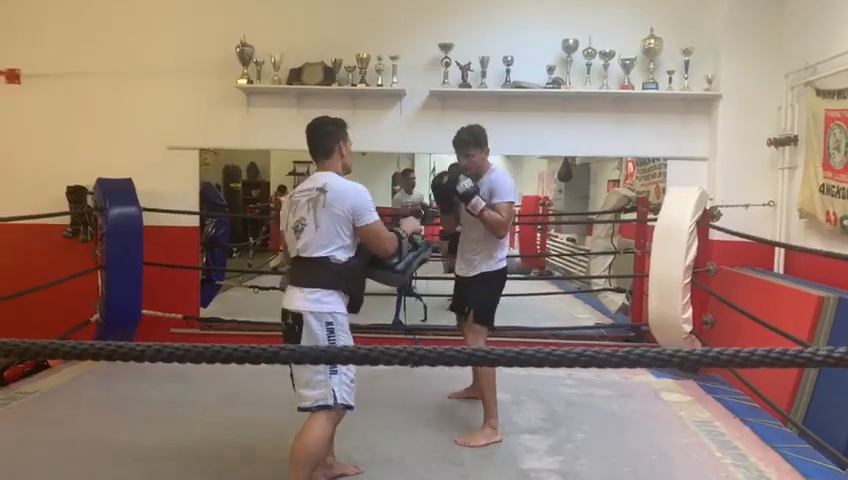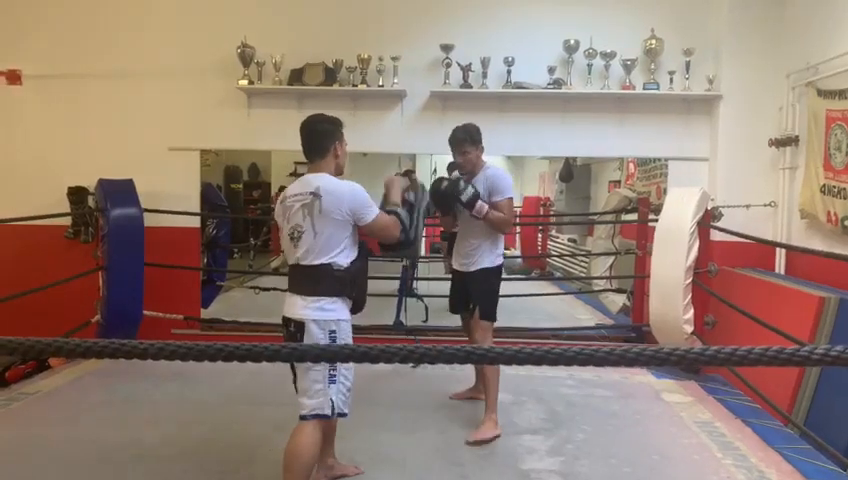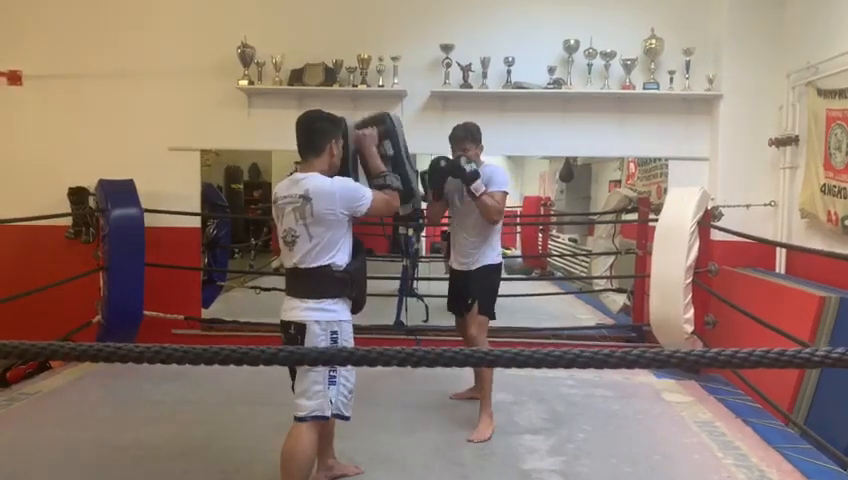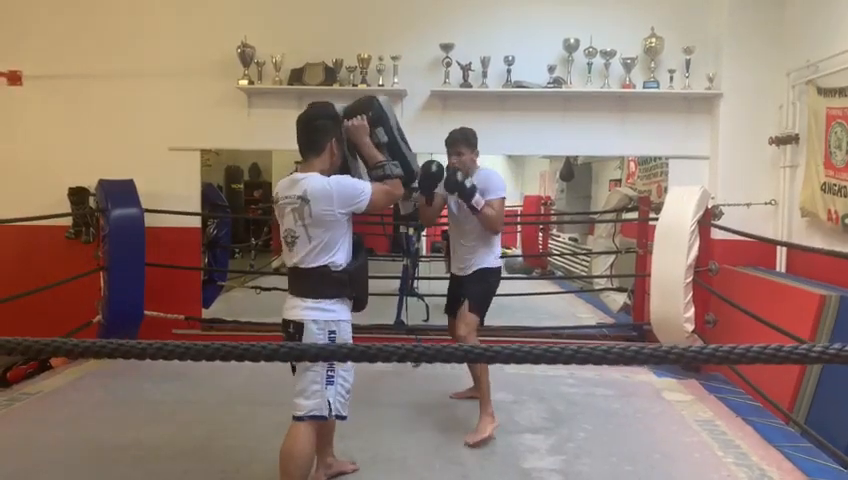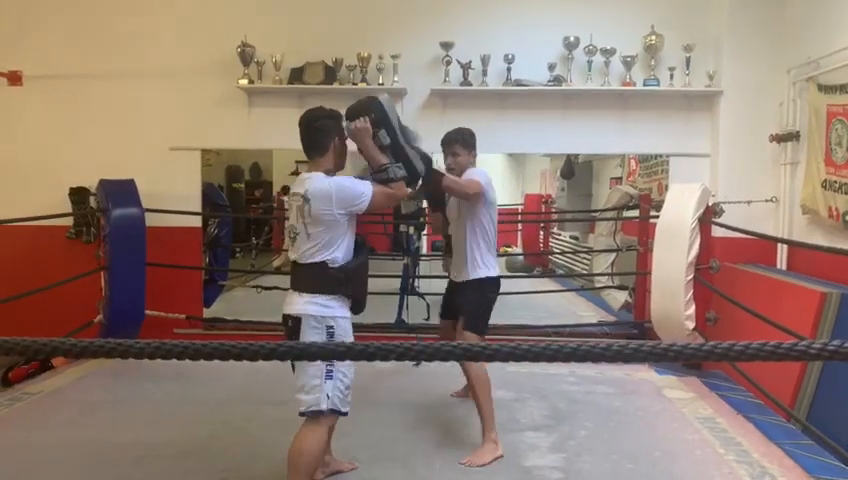
dt=0.2s
person 1, frame 1
left shoulder: (296, 194)
right shoulder: (350, 192)
right elbow: (385, 247)
right wrist: (406, 228)
left hip: (301, 302)
right hip: (322, 307)
left knee: (329, 397)
right knee: (328, 406)
person 1, frame 2
left shoulder: (287, 196)
right shoulder: (347, 192)
right elbow: (391, 232)
right wrist: (394, 192)
left hip: (300, 308)
right hip: (325, 313)
left knee: (326, 400)
right knee: (317, 413)
person 1, frame 3
left shoulder: (282, 191)
right shoulder: (336, 189)
right elbow: (391, 203)
right wrist: (370, 151)
left hip: (298, 310)
right hip: (324, 314)
left knee: (324, 400)
right knee: (311, 413)
person 1, frame 4
left shoulder: (285, 188)
right shoulder: (334, 189)
right elbow: (394, 190)
right wrist: (363, 141)
left hip: (303, 310)
right hip: (324, 315)
left knee: (324, 399)
right knee: (310, 413)
person 1, frame 5
left shoulder: (301, 186)
right shoulder: (335, 189)
right elbow: (398, 191)
right wrist: (367, 143)
left hip: (313, 306)
right hip: (322, 311)
left knee: (329, 396)
right knee: (318, 412)
person 2, frame 1
left shoulder: (499, 181)
right shoulder: (466, 179)
left elbow: (501, 228)
right elbow: (450, 226)
left wrist: (472, 199)
right wrist: (445, 201)
left hip: (488, 271)
right hip: (466, 269)
left knee: (475, 340)
right knee: (467, 330)
left ankle: (491, 426)
right ankle: (477, 386)
person 2, frame 2
left shoulder: (497, 177)
right shoulder: (459, 179)
left elbow: (506, 224)
right elbow: (450, 225)
left wrist: (475, 204)
right wrist: (444, 206)
left hip: (486, 267)
right hip: (461, 265)
left knee: (482, 336)
right knee: (470, 329)
left ankle: (491, 419)
right ankle: (479, 386)
person 2, frame 3
left shoulder: (494, 173)
right shoulder: (452, 175)
left elbow: (494, 214)
right elbow: (433, 218)
left wrist: (472, 182)
right wrist: (436, 188)
left hip: (485, 265)
right hip: (459, 264)
left knee: (477, 333)
right knee: (463, 329)
left ankle: (486, 414)
right ankle: (478, 386)
person 2, frame 4
left shoulder: (491, 179)
right shoulder: (447, 180)
left elbow: (496, 225)
right elbow: (427, 220)
left wrist: (471, 196)
right wrist: (427, 190)
left hip: (484, 268)
right hip: (459, 269)
left knee: (465, 331)
right knee: (456, 332)
left ankle: (487, 414)
right ankle: (478, 385)
person 2, frame 5
left shoulder: (478, 177)
right shoulder: (453, 185)
left elbow: (466, 190)
right elbow: (441, 229)
right wrist: (435, 201)
left hip: (481, 279)
right hip: (459, 276)
right knee: (447, 334)
left ankle: (491, 440)
right ankle: (474, 386)
